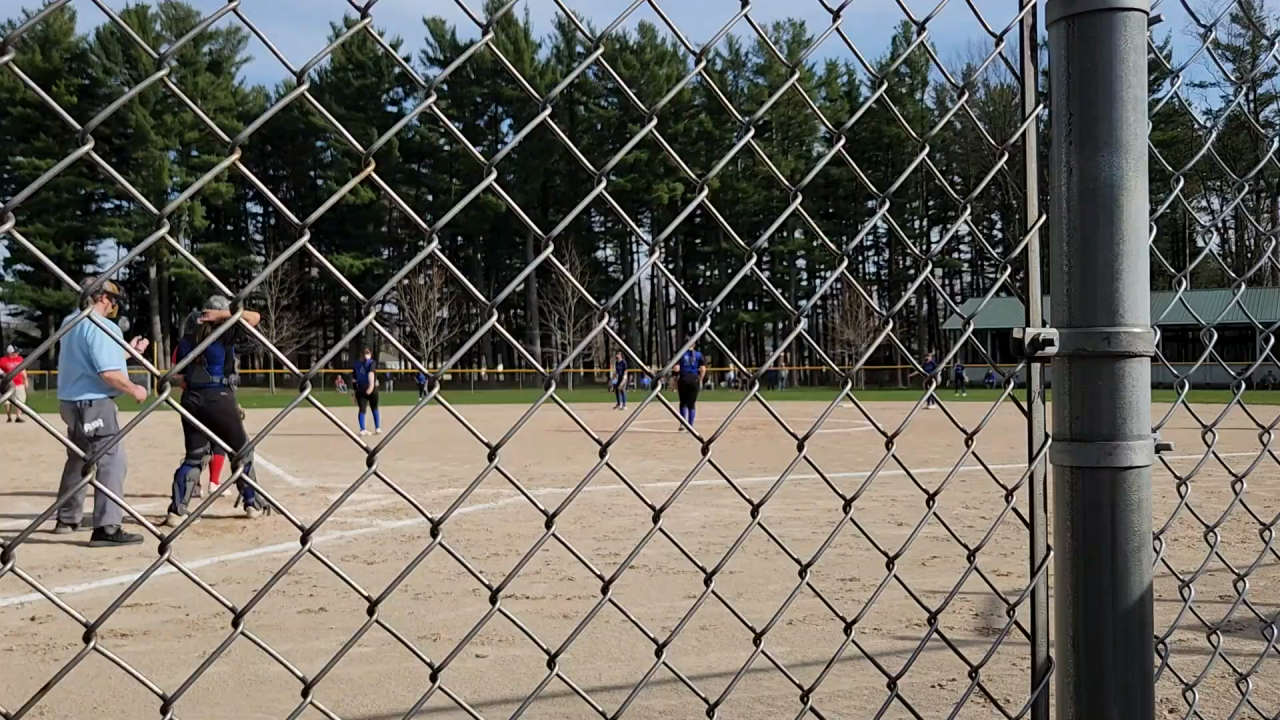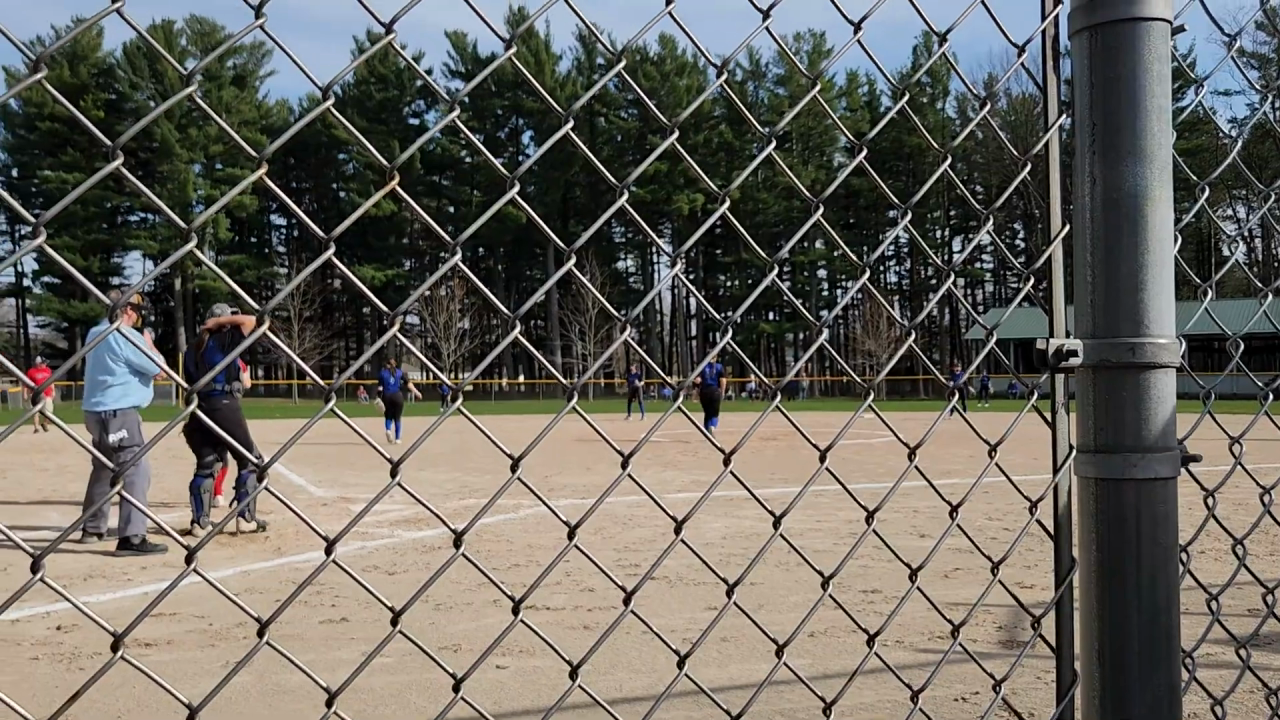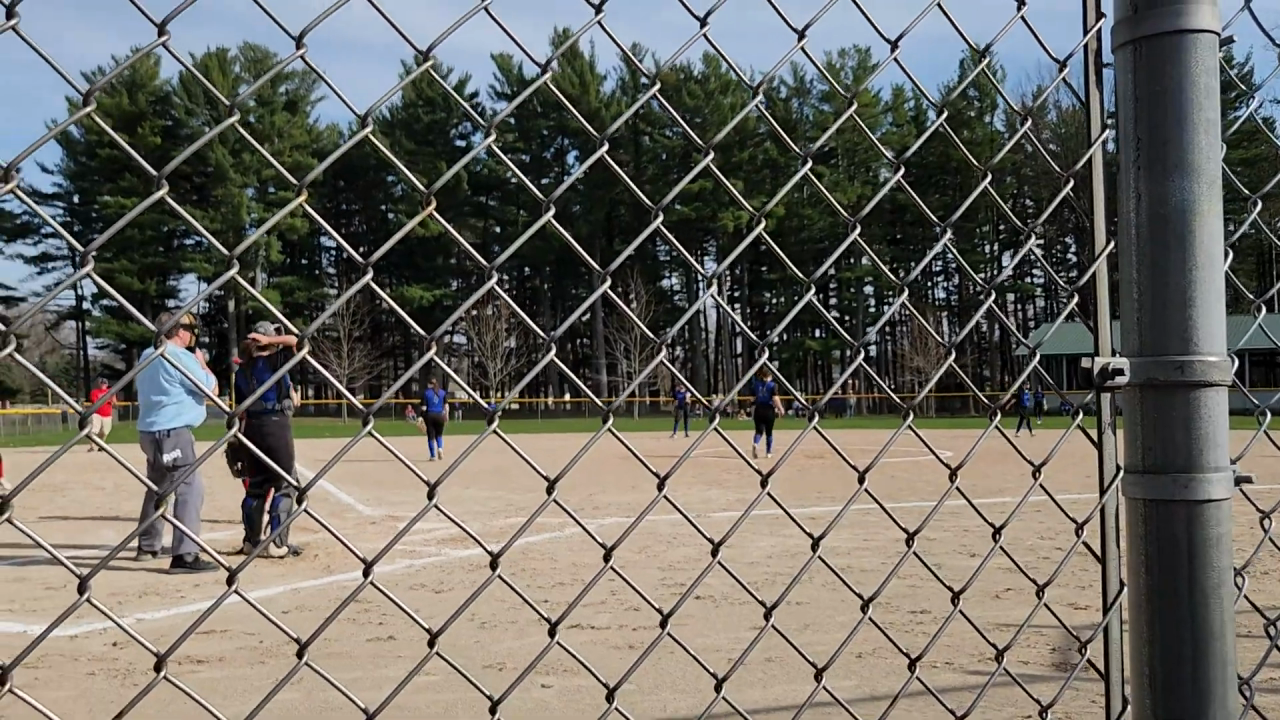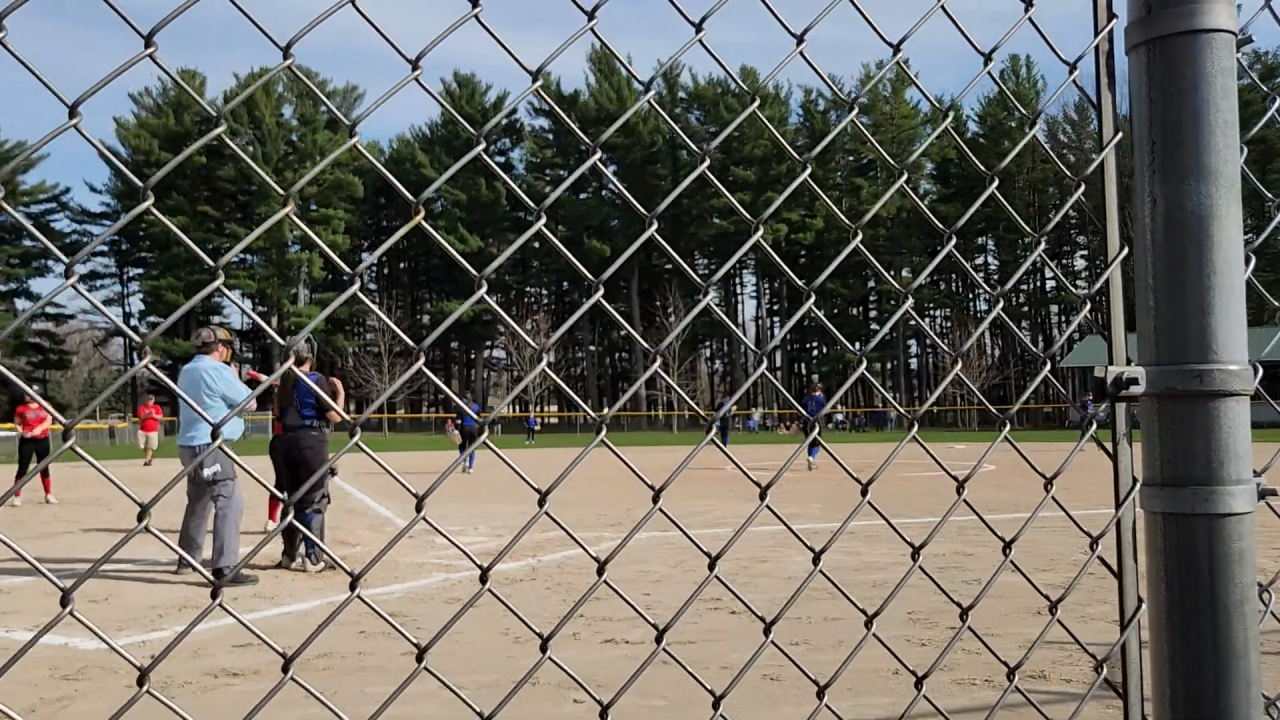
dt=0.5s
person 1, frame 1
left shoulder: (71, 323)
right shoulder: (100, 325)
right elbow: (108, 372)
left wrist: (130, 350)
right wrist: (134, 389)
left hip: (72, 402)
right hip: (93, 403)
left knee: (78, 460)
right knee: (112, 461)
left ankle: (67, 518)
right ankle: (106, 528)
person 1, frame 2
left shoulder: (95, 334)
right shoulder: (125, 335)
right elbow: (160, 370)
left wrist: (152, 361)
right wrist: (149, 345)
left hip: (97, 412)
right hip: (118, 413)
left knee: (103, 470)
right knee: (136, 472)
left ankle: (92, 528)
right ankle: (131, 538)
person 1, frame 3
left shoulder: (147, 357)
right shoulder: (180, 357)
right elbow: (212, 390)
right wrist: (201, 363)
left hip: (150, 431)
right hip: (173, 433)
left knee: (158, 489)
right knee: (190, 490)
left ankle: (147, 546)
right ankle: (185, 556)
person 1, frame 4
left shoulder: (186, 371)
right shoulder: (219, 371)
right elbow: (250, 403)
right wrist: (235, 378)
left hip: (190, 446)
right hip: (211, 448)
left knee: (198, 503)
right knee: (229, 504)
left ankle: (188, 559)
right ankle: (224, 569)
person 2, frame 1
left shoulder: (187, 339)
right shoulder: (223, 335)
left elbow: (181, 374)
right elbow: (254, 317)
right wrist: (221, 316)
left hip: (191, 399)
right hip: (219, 398)
left knee: (194, 456)
right knee: (241, 451)
left ankle: (176, 512)
right ankle: (252, 505)
person 2, frame 2
left shoulder: (192, 350)
right shoulder: (224, 341)
right elbow: (250, 321)
left wrist: (189, 421)
right wrist: (220, 322)
left hip: (200, 409)
right hip: (225, 407)
left knee: (205, 466)
right knee: (249, 460)
left ankle: (199, 523)
right ankle: (246, 517)
person 2, frame 3
left shoulder: (242, 370)
right shoulder: (274, 361)
right elbow: (299, 341)
left wrist: (240, 437)
right wrist: (273, 340)
left hip: (252, 427)
right hip: (276, 425)
left knee: (256, 485)
right knee: (284, 485)
left ankle: (251, 542)
right ankle: (277, 544)
person 2, frame 4
left shoulder: (284, 383)
right shoulder: (316, 380)
left elbow: (283, 416)
right elbow: (334, 416)
right wrist: (340, 392)
left hip: (287, 441)
right hip: (312, 441)
left knee: (294, 499)
right knee: (315, 500)
left ankle: (290, 555)
right ankle: (313, 559)
